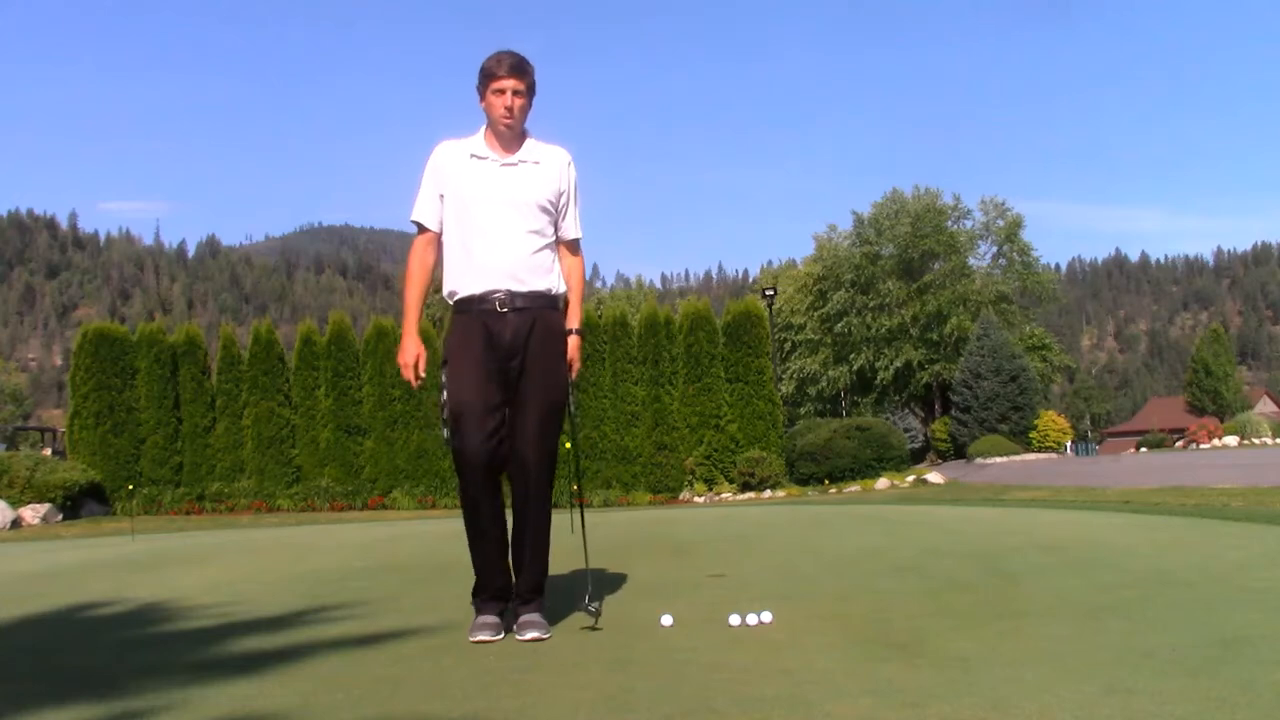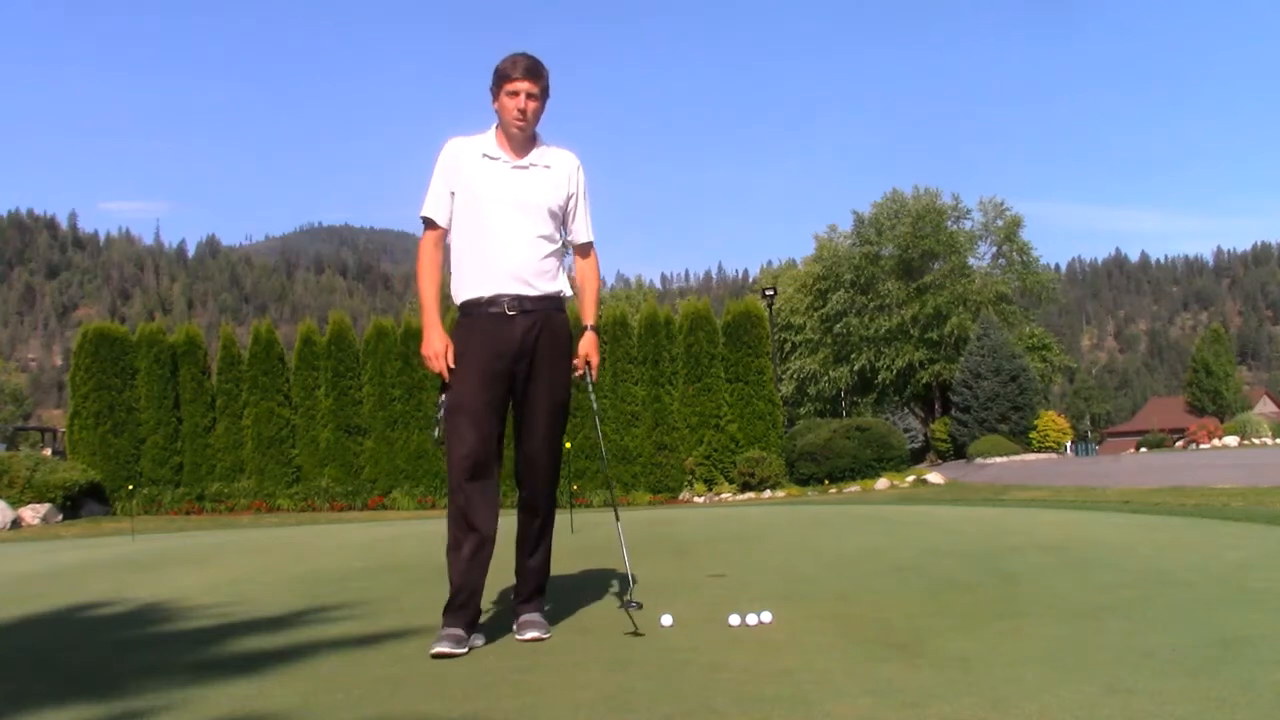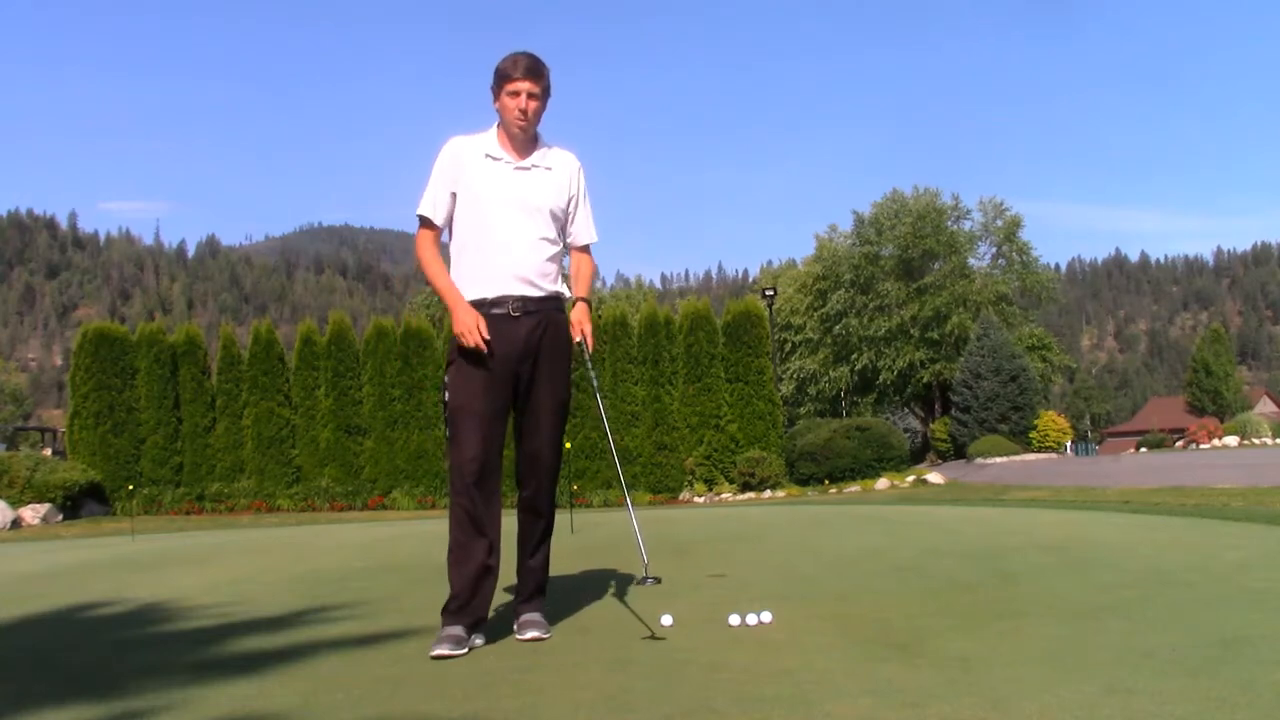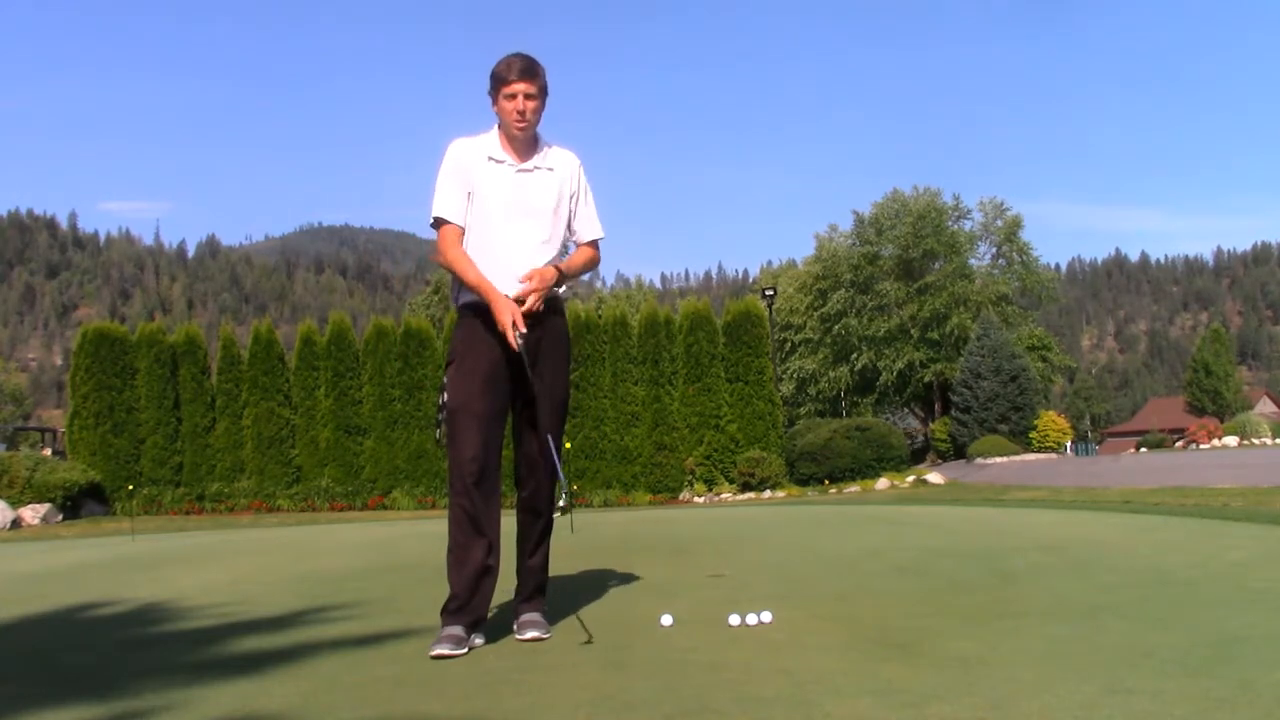
dt=0.4s
person 1, frame 1
left shoulder: (558, 163)
right shoulder: (448, 158)
left elbow: (570, 252)
right elbow: (425, 244)
left wrist: (573, 330)
right wrist: (409, 330)
left hip: (540, 321)
right hip: (473, 321)
left knee: (533, 463)
right knee: (475, 455)
left ankle: (529, 600)
right ankle: (490, 598)
person 1, frame 2
left shoulder: (566, 166)
right shoulder: (458, 155)
left elbow: (584, 254)
right elbow: (432, 242)
left wrist: (589, 329)
right wrist: (432, 325)
left hip: (545, 323)
right hip: (479, 322)
left knee: (540, 465)
right knee: (469, 462)
left ankle: (530, 601)
right ankle: (462, 616)
person 1, frame 3
left shoulder: (566, 166)
right shoulder: (459, 154)
left elbow: (581, 249)
right elbow: (427, 237)
left wrist: (580, 302)
right wrist: (457, 304)
left hip: (546, 323)
right hip: (480, 323)
left knee: (540, 466)
right knee: (472, 465)
left ankle: (530, 602)
right ankle: (464, 614)
person 1, frame 4
left shoulder: (567, 165)
right shoulder: (463, 154)
left elbow: (590, 248)
right elbow: (448, 245)
left wrist: (553, 272)
right wrist: (496, 299)
left hip: (546, 324)
right hip: (482, 324)
left knee: (540, 466)
right knee: (472, 465)
left ankle: (531, 602)
right ankle: (464, 614)
